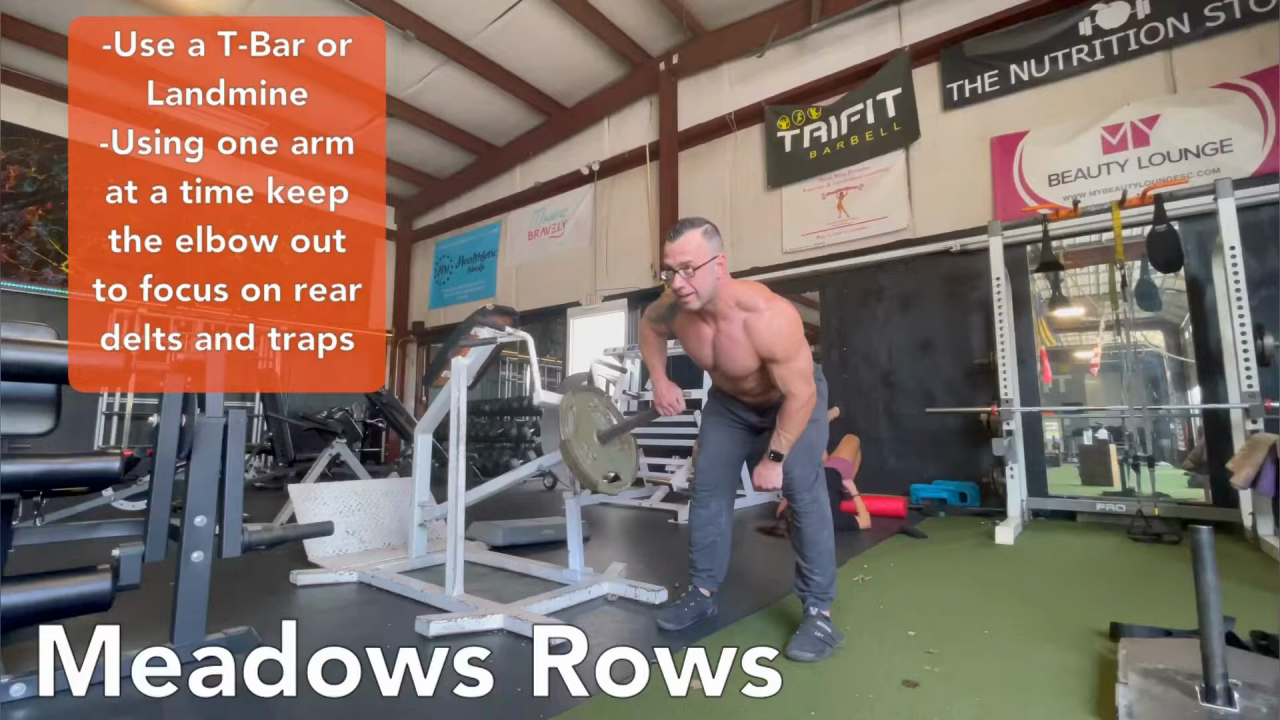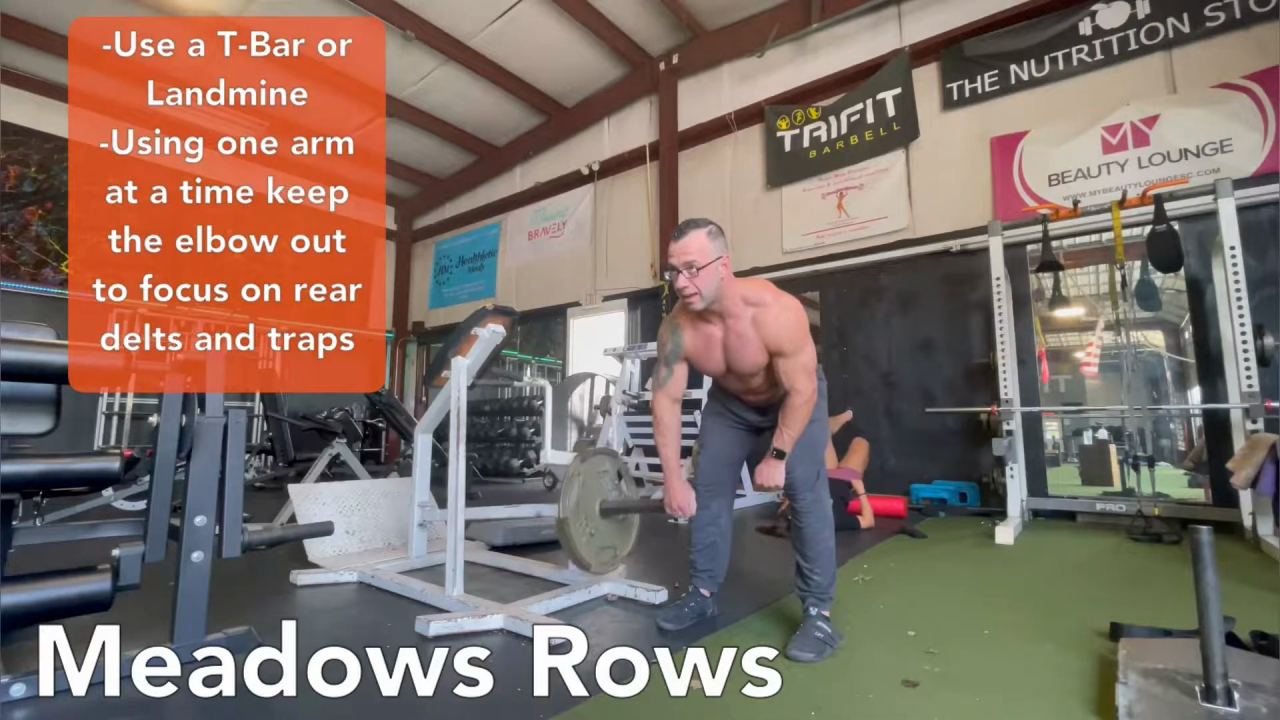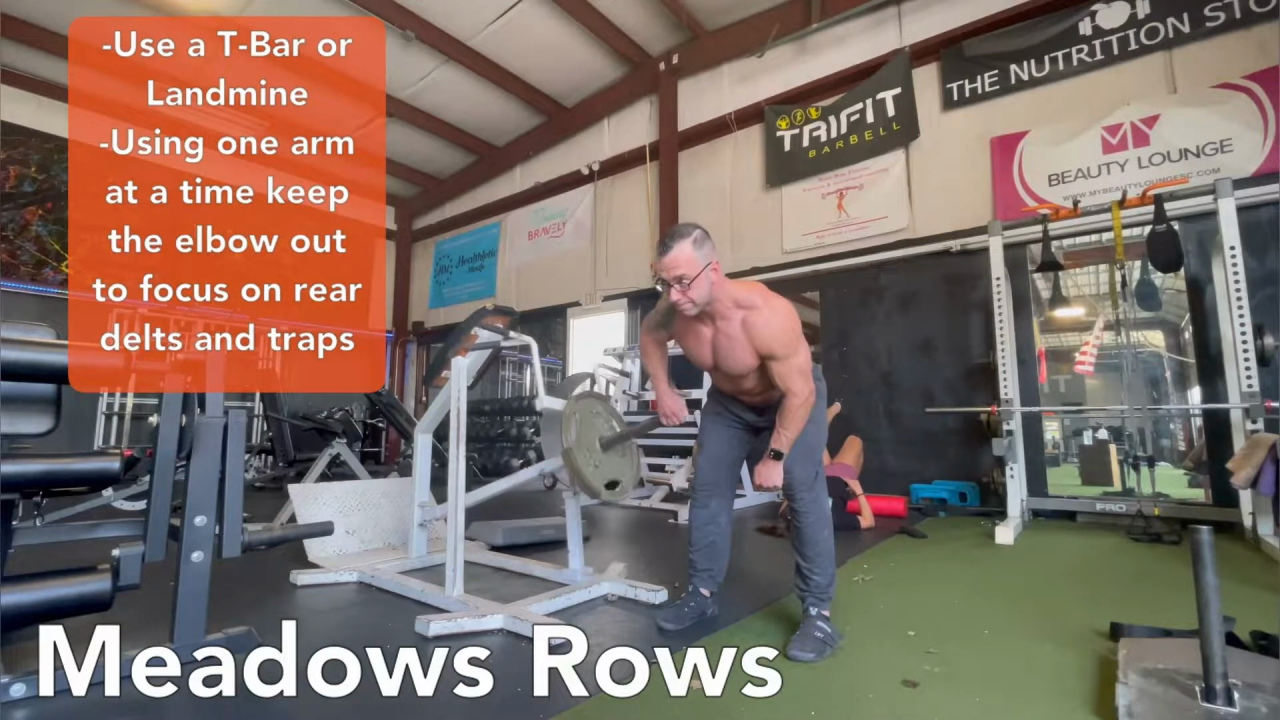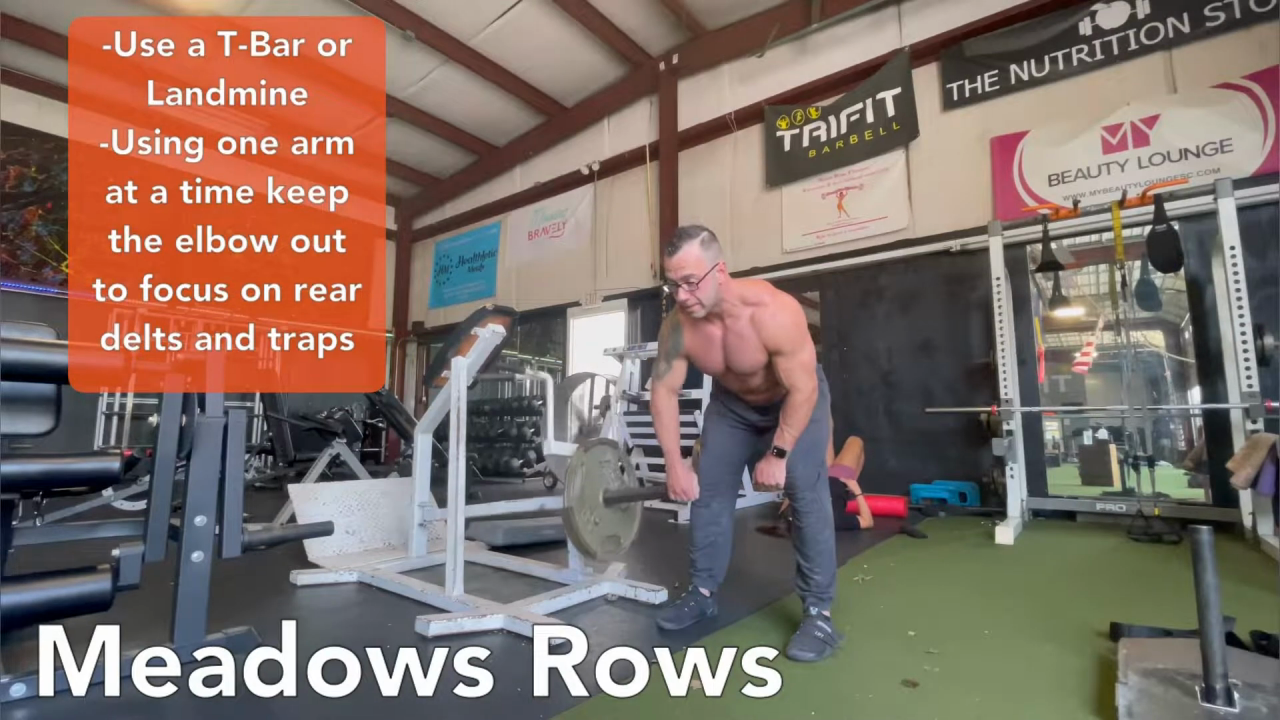
dt=0.7s
person 1, frame 1
left shoulder: (768, 317)
right shoulder: (676, 307)
left elbow: (800, 396)
right elbow: (648, 324)
left wrist: (774, 458)
right wrist: (660, 380)
left hip: (795, 397)
right hip: (729, 400)
left knee: (804, 494)
right knee: (707, 490)
left ankle: (818, 612)
right ankle: (703, 593)
person 1, frame 2
left shoulder: (775, 312)
right shoulder: (677, 328)
left elbow: (802, 391)
right elbow: (666, 400)
left wrist: (777, 456)
right wrist: (673, 478)
left hip: (794, 397)
right hip: (729, 401)
left knee: (806, 493)
right knee: (707, 491)
left ankle: (818, 612)
right ankle: (702, 593)
person 1, frame 3
left shoulder: (766, 315)
right shoulder: (673, 312)
left elbow: (800, 393)
right elbow: (648, 336)
left wrist: (775, 456)
right wrist: (664, 390)
left hip: (794, 397)
right hip: (728, 401)
left knee: (804, 494)
right knee: (708, 491)
left ankle: (818, 612)
right ankle: (702, 593)
person 1, frame 4
left shoulder: (773, 312)
right shoulder: (678, 326)
left elbow: (803, 389)
right elbow: (664, 391)
left wrist: (778, 454)
right wrist: (676, 466)
left hip: (796, 398)
right hip: (731, 402)
left knee: (806, 493)
right knee: (708, 490)
left ankle: (819, 613)
right ankle: (703, 593)
